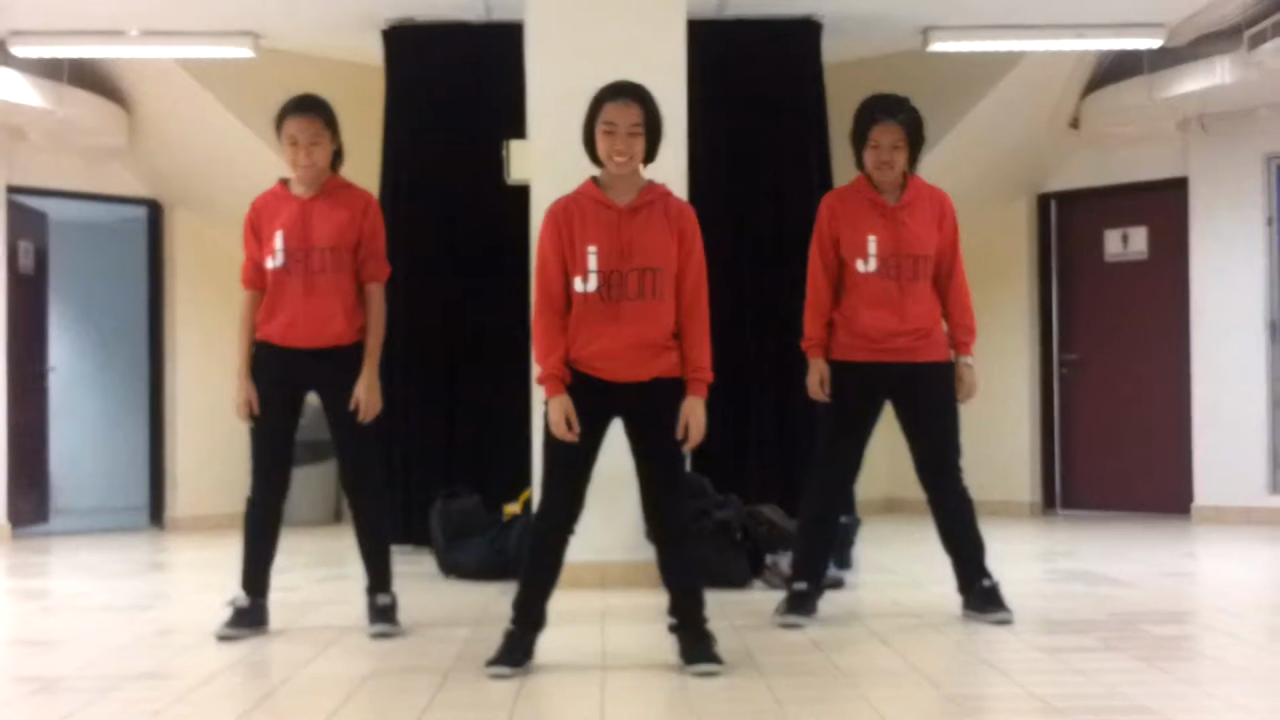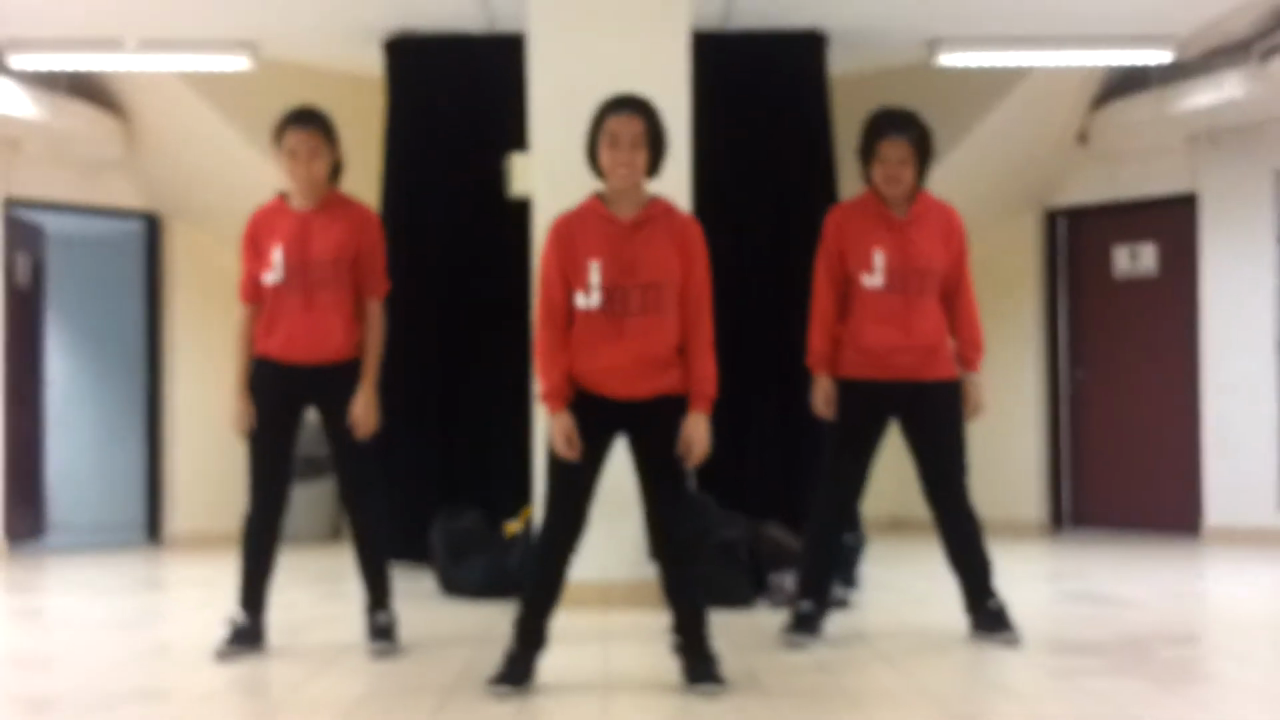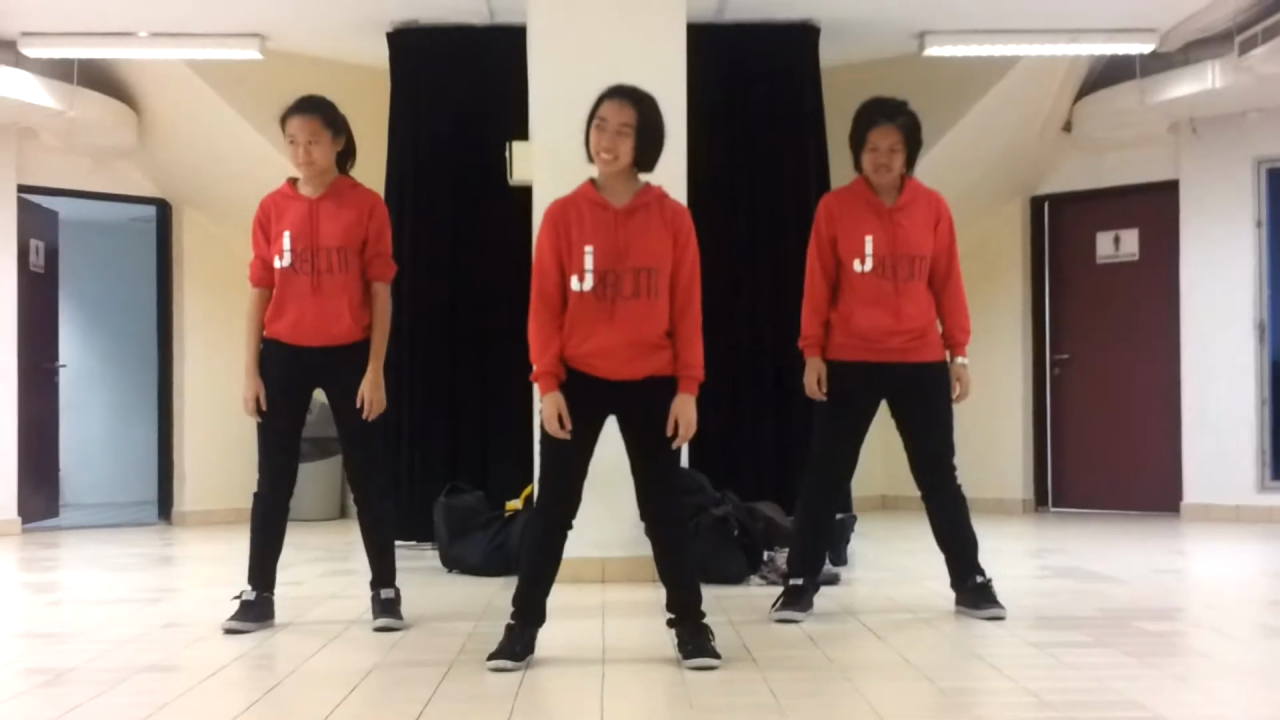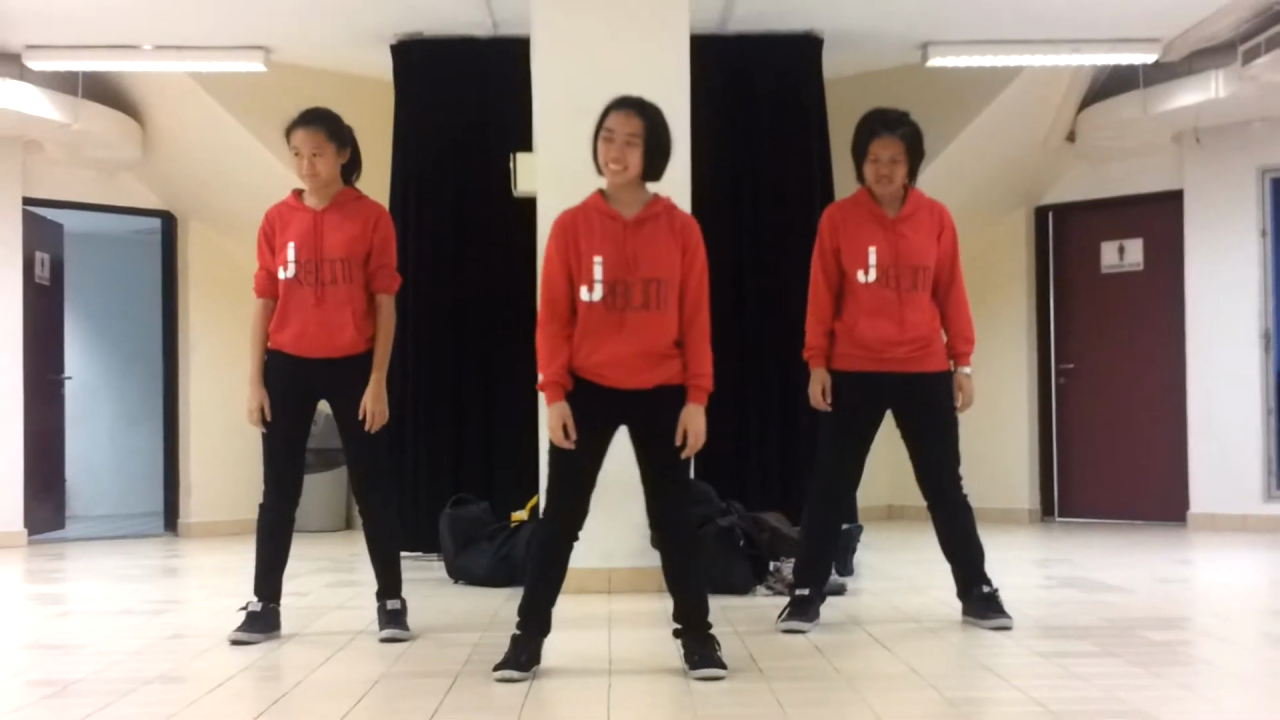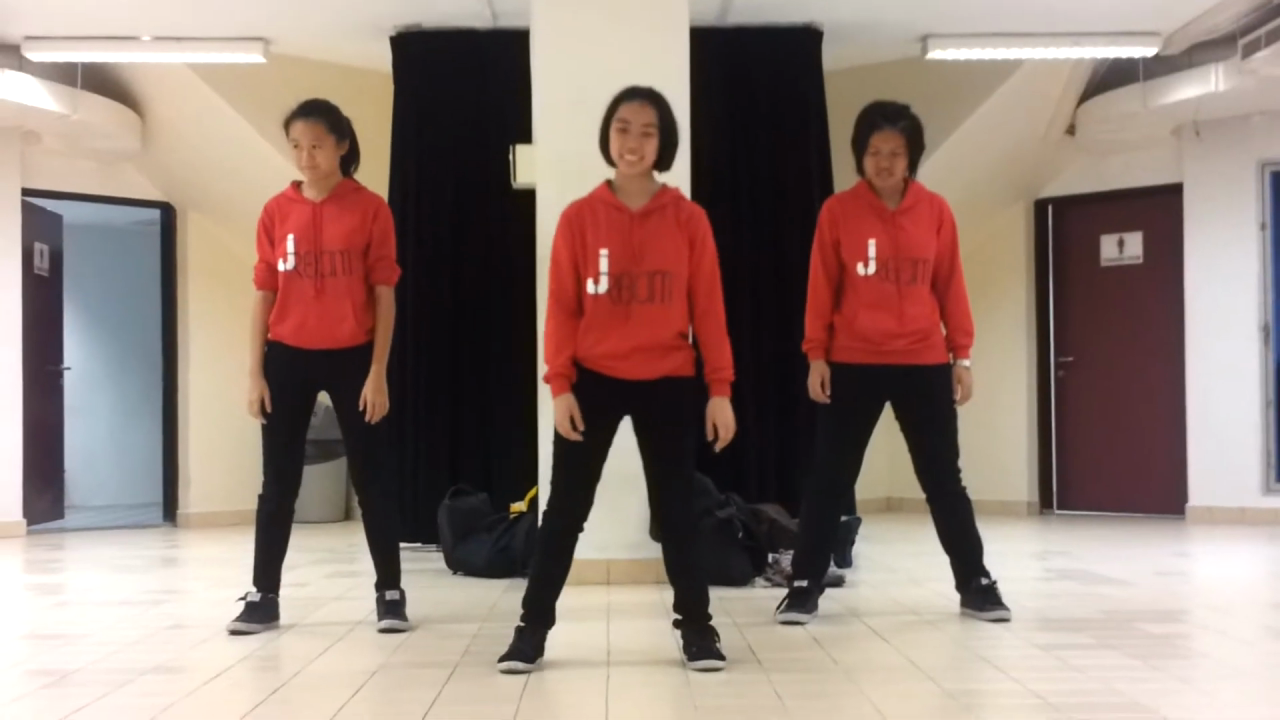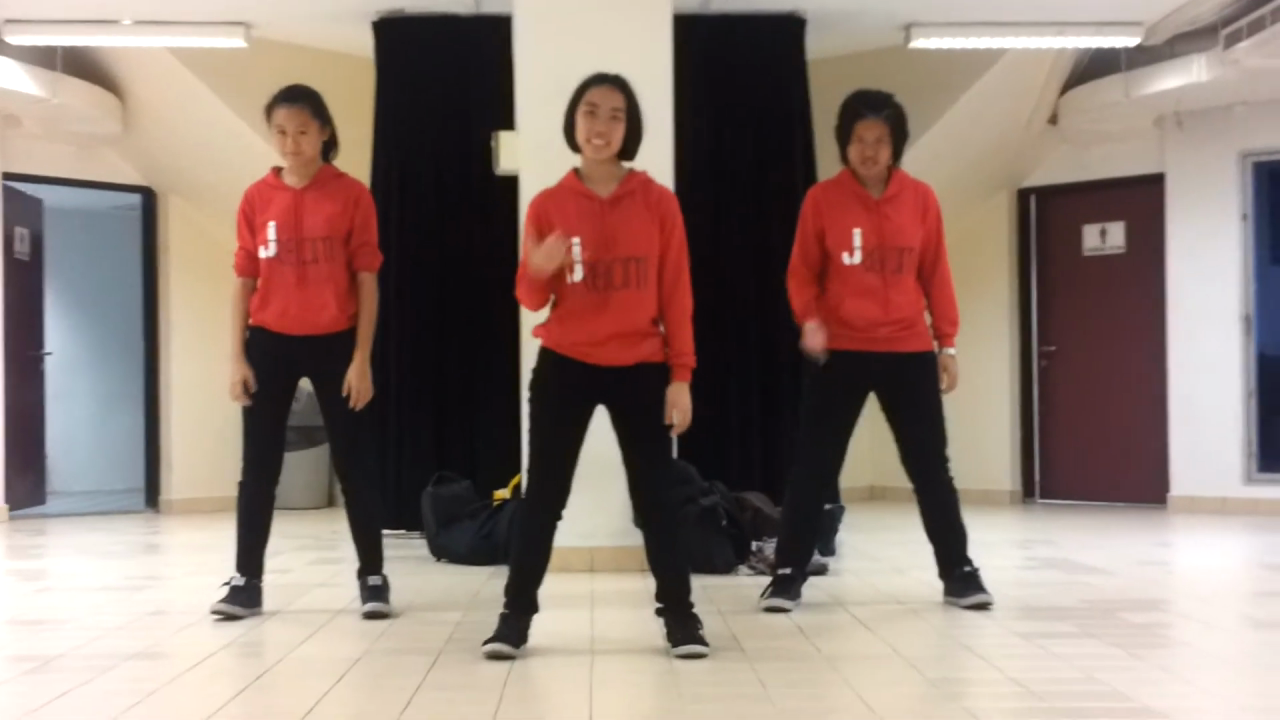
dt=0.5s
person 1, frame 1
left shoulder: (676, 215)
right shoulder: (564, 215)
left elbow: (693, 308)
right elbow: (548, 307)
left wrist: (697, 388)
right wrist: (553, 385)
left hip: (658, 385)
right hip: (583, 384)
left knee: (668, 512)
right knee: (556, 511)
left ankle: (692, 628)
right ankle: (522, 631)
person 1, frame 2
left shoulder: (681, 230)
right shoulder: (569, 229)
left elbow: (699, 323)
right elbow: (552, 323)
left wrist: (700, 405)
right wrist: (556, 403)
left hip: (662, 402)
right hip: (587, 401)
left knee: (674, 530)
right knee: (559, 527)
left ankle: (695, 648)
right ankle: (524, 650)
person 1, frame 3
left shoulder: (672, 218)
right shoulder: (562, 214)
left elbow: (687, 308)
right elbow: (545, 306)
left wrist: (688, 387)
right wrist: (548, 384)
left hip: (652, 384)
right hip: (577, 381)
left knee: (664, 508)
right knee: (554, 507)
left ankle: (690, 624)
right ankle: (523, 627)
person 1, frame 4
left shoulder: (681, 228)
right shoulder: (571, 225)
left elbow: (695, 318)
right elbow: (554, 316)
left wrist: (697, 397)
right wrist: (555, 393)
left hip: (663, 392)
right hip: (588, 391)
left knee: (673, 516)
right knee: (561, 515)
left ankle: (696, 635)
right ankle: (528, 637)
person 1, frame 5
left shoulder: (688, 219)
right shoulder: (579, 217)
left elbow: (708, 309)
right elbow: (562, 307)
left wrist: (720, 389)
right wrist: (560, 384)
left hip: (669, 384)
right hip: (593, 381)
left knee: (675, 508)
right knee: (566, 506)
left ankle: (696, 625)
right ankle: (532, 627)
person 1, frame 6
left shoulder: (658, 202)
right shoulder: (548, 205)
left elbow: (676, 294)
right elbow: (531, 297)
left wrist: (681, 374)
right wrist: (537, 271)
left hip: (641, 369)
right hip: (564, 366)
left knee: (655, 494)
right knee: (544, 492)
left ankle: (679, 613)
right ankle: (516, 613)
person 2, frame 1
left shoulder: (360, 206)
right shoulder: (263, 210)
left elbow: (375, 293)
right elbow: (253, 296)
left wrist: (371, 371)
right wrist: (243, 374)
left hip: (341, 357)
right hip: (277, 358)
left knee: (360, 479)
right knee: (267, 483)
left ankle: (381, 595)
right ankle: (251, 600)
person 2, frame 2
left shoulder: (359, 220)
right shoulder: (262, 223)
left elbow: (373, 308)
right elbow: (251, 309)
left wrist: (368, 386)
right wrist: (241, 388)
left hip: (340, 371)
right hip: (275, 372)
left knee: (359, 494)
right knee: (265, 499)
left ankle: (380, 613)
right ankle: (249, 619)
person 2, frame 3
left shoulder: (366, 206)
right shoulder: (272, 209)
left elbow: (381, 292)
right elbow: (260, 293)
left wrist: (376, 369)
right wrist: (251, 370)
left hip: (347, 355)
right hip: (284, 356)
left knee: (365, 475)
right knee: (273, 478)
left ankle: (385, 591)
right ankle: (258, 594)
person 2, frame 4
left shoulder: (371, 218)
right shoulder: (276, 219)
left elbow: (384, 303)
right elbow: (265, 304)
left wrist: (378, 381)
right wrist: (255, 380)
left hip: (351, 365)
right hip: (288, 366)
left knee: (369, 485)
right knee: (278, 489)
left ankle: (391, 602)
right ankle: (264, 606)
person 2, frame 5
left shoulder: (370, 209)
right shoulder: (276, 212)
left elbow: (384, 295)
right elbow: (264, 296)
left wrist: (378, 372)
right wrist: (255, 372)
left hip: (352, 357)
right hip: (288, 358)
left knee: (369, 478)
right knee: (278, 481)
left ankle: (390, 593)
right ankle: (263, 596)
person 2, frame 6
left shoulder: (351, 195)
right shoulder: (256, 198)
left elbow: (367, 281)
right elbow: (244, 282)
left wrist: (362, 359)
right wrist: (237, 356)
left hip: (334, 343)
right hip: (269, 344)
left knee: (350, 464)
right knee: (258, 467)
left ankle: (372, 579)
right ankle: (247, 581)
person 3, frame 1
left shoulder: (936, 205)
right shoulder: (836, 206)
left elbow: (951, 281)
right elbow: (821, 284)
left wrist: (964, 351)
right wrist: (815, 353)
left hip: (926, 362)
right hip: (852, 362)
left knee: (944, 478)
right knee: (830, 477)
left ankle: (977, 586)
right ankle: (804, 587)
person 3, frame 2
left shoulder: (944, 220)
right shoulder: (843, 220)
left elbow: (959, 297)
right elbow: (826, 298)
left wrist: (970, 367)
right wrist: (821, 369)
left hip: (933, 379)
right hip: (858, 379)
left knee: (950, 497)
right knee: (835, 495)
left ankle: (985, 606)
right ankle: (809, 606)
person 3, frame 3
left shoulder: (933, 207)
right shoulder: (835, 207)
left elbow: (947, 282)
right elbow: (819, 284)
left wrist: (959, 351)
right wrist: (812, 351)
left hip: (922, 362)
right hip: (849, 362)
left knee: (939, 477)
right knee: (826, 475)
left ankle: (970, 582)
right ankle: (800, 583)
person 3, frame 4
left shoulder: (936, 217)
right shoulder: (838, 218)
left elbow: (950, 291)
right elbow: (822, 294)
left wrist: (962, 361)
right wrist: (817, 362)
left hip: (925, 371)
right hip: (853, 372)
left knee: (944, 486)
right knee: (830, 485)
left ankle: (977, 592)
right ankle: (806, 594)
person 3, frame 5
left shoulder: (935, 211)
right shoulder: (838, 211)
left elbow: (949, 285)
right elbow: (822, 287)
left wrist: (961, 354)
right wrist: (816, 354)
left hip: (924, 364)
right hip: (852, 364)
left knee: (943, 478)
right knee: (829, 477)
left ankle: (975, 583)
right ankle: (804, 585)
person 3, frame 6
left shoulder: (921, 198)
right shoulder: (822, 199)
left elbow: (935, 273)
right elbow: (802, 271)
left wrist: (947, 341)
right wrist: (809, 319)
left hip: (909, 351)
right hip: (839, 351)
left knee: (929, 465)
right knee: (814, 464)
left ankle: (958, 571)
right ankle: (788, 573)
